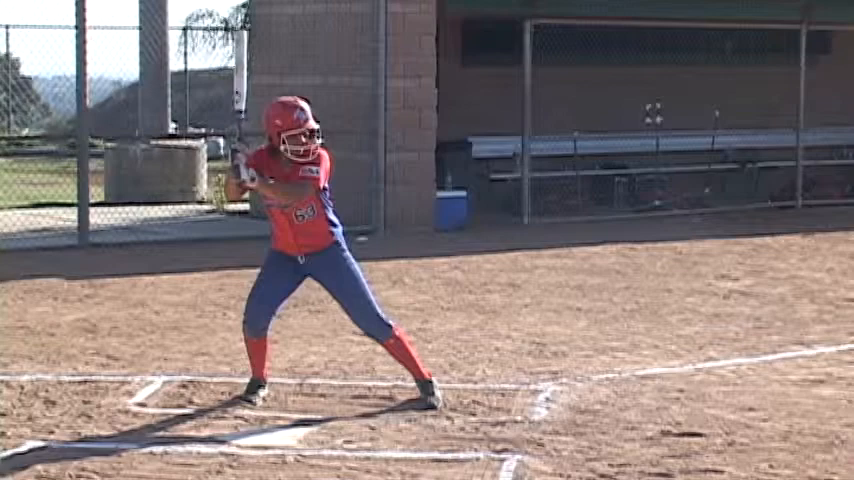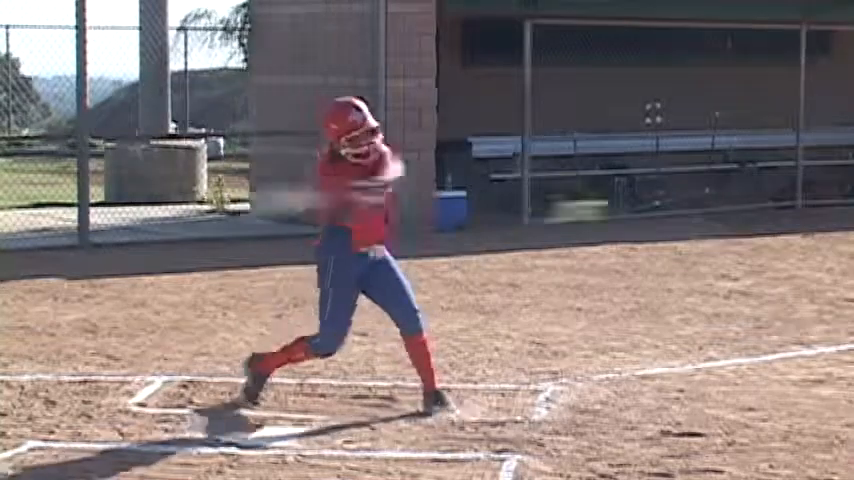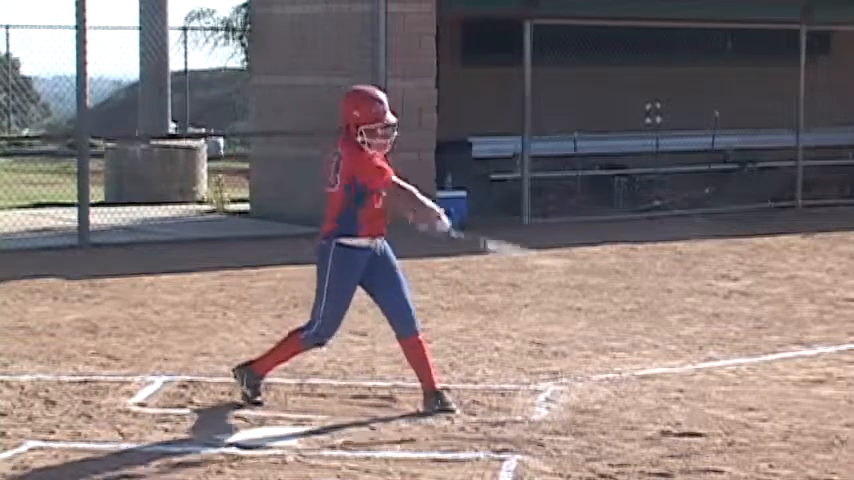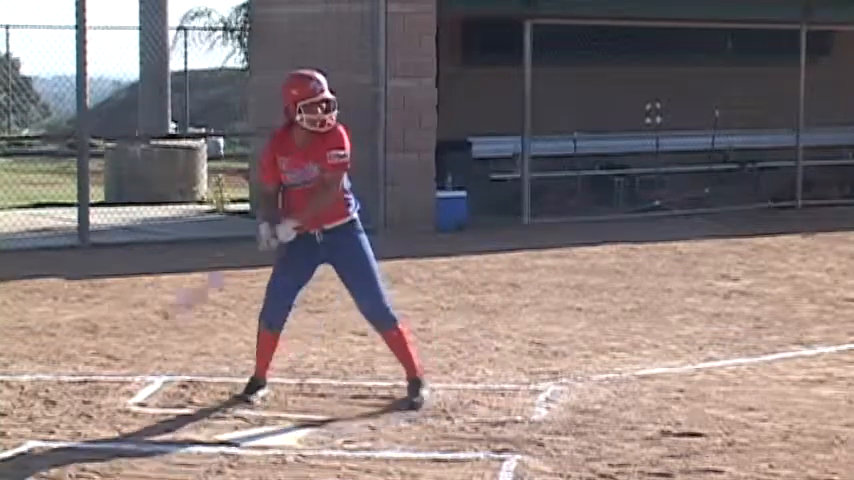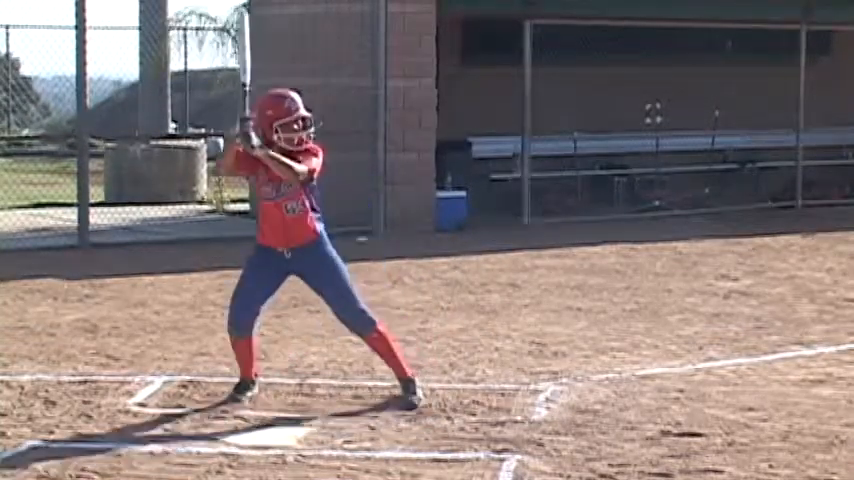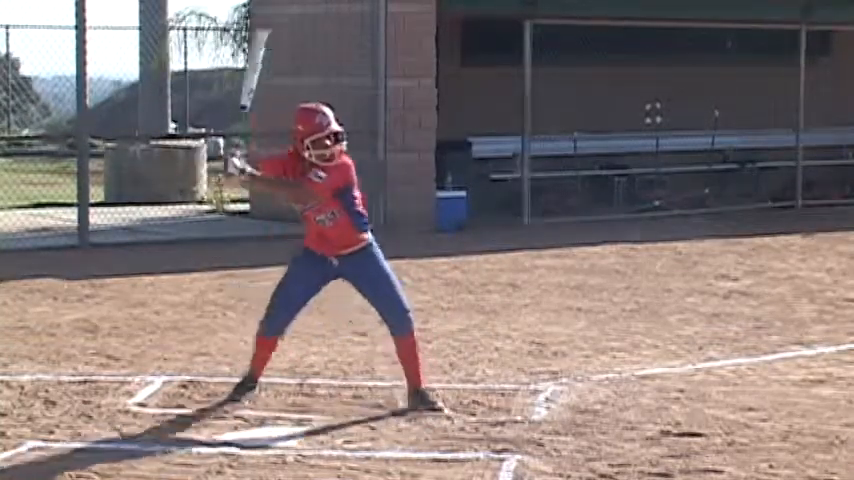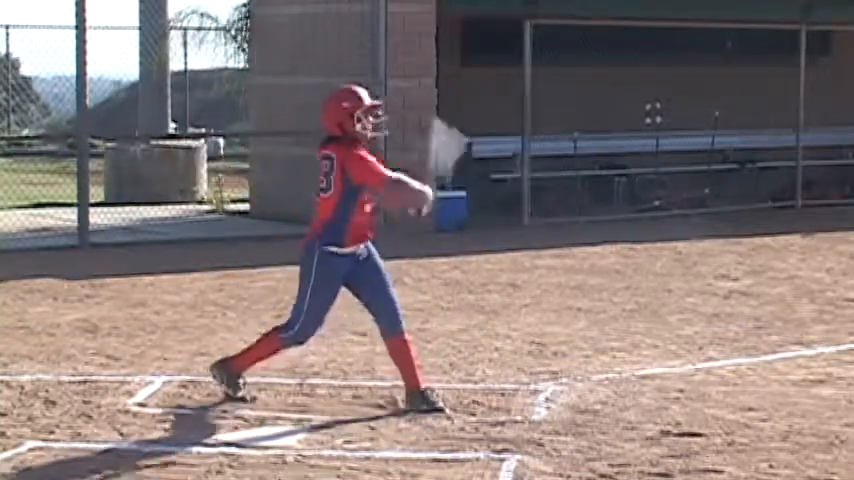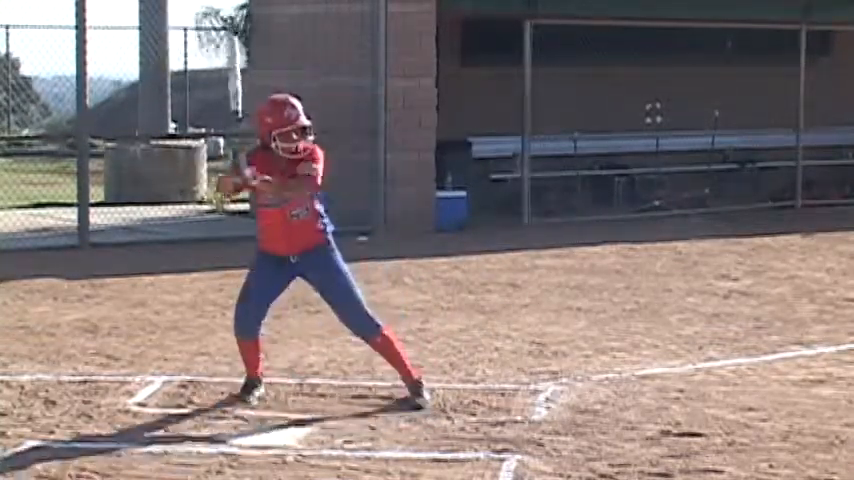
dt=0.7s
person 1, frame 1
left shoulder: (319, 158)
right shoulder: (262, 159)
left elbow: (297, 195)
right elbow: (233, 194)
left wrist: (259, 181)
right wrist: (236, 175)
left hip: (327, 250)
right hip: (284, 254)
left knee: (372, 319)
right knee: (254, 317)
left ankle: (424, 380)
right ankle: (258, 381)
person 1, frame 2
left shoulder: (376, 152)
right shoulder: (330, 168)
left elbow: (391, 170)
right elbow: (340, 216)
left wrist: (373, 185)
left hip: (374, 253)
right hip: (340, 256)
left knee: (410, 318)
right knee: (328, 341)
left ankle: (432, 392)
right ankle: (261, 367)
person 1, frame 3
left shoulder: (358, 145)
right shoulder: (357, 154)
left elbow: (393, 188)
right elbow: (398, 191)
left wrist: (420, 211)
right wrist: (433, 212)
left hip: (375, 246)
right hip: (343, 249)
left knee: (405, 317)
right knee: (320, 330)
left ankle: (432, 392)
right ankle: (253, 372)
person 1, frame 4
left shoulder: (335, 135)
right shoulder: (277, 144)
left elbow: (331, 189)
right elbow: (270, 193)
left wrist: (294, 222)
right wrist: (269, 222)
left hip: (343, 230)
right hip: (299, 236)
left knee: (376, 306)
right knee: (274, 307)
left ankle: (414, 378)
right ankle: (259, 379)
person 1, frame 5
left shoulder: (311, 153)
right shoulder: (257, 154)
left elbow: (297, 175)
right elbow: (223, 169)
left wrist: (260, 151)
right wrist: (237, 146)
left hip: (311, 247)
right hip: (270, 250)
left knee: (355, 314)
right knee: (240, 315)
left ankle: (406, 378)
right ankle: (248, 378)
person 1, frame 6
left shoulder: (341, 166)
right shoulder: (291, 161)
left elbow: (296, 192)
right elbow: (256, 174)
left wrist: (249, 175)
right wrist: (241, 167)
left hip: (358, 252)
right hip: (316, 254)
left knee: (399, 315)
right knee: (275, 317)
left ankle: (416, 389)
right ankle: (253, 377)
person 1, frame 7
left shoulder: (336, 150)
right shoulder: (353, 157)
left elbow: (378, 185)
right elbow: (392, 185)
left wrist: (410, 194)
right wrist: (422, 191)
left hip: (360, 249)
right hip: (328, 253)
left knee: (391, 316)
right knee: (300, 329)
left ankle: (415, 391)
right ankle: (230, 369)
person 1, frame 8
left shoulder: (312, 155)
right shoulder: (257, 158)
left elbow: (304, 188)
right elbow: (225, 189)
left wrist: (260, 180)
right wrist: (236, 178)
left hip: (317, 250)
right hip: (273, 255)
left knee: (359, 318)
right knee: (246, 317)
left ankle: (412, 380)
right ankle: (254, 379)
